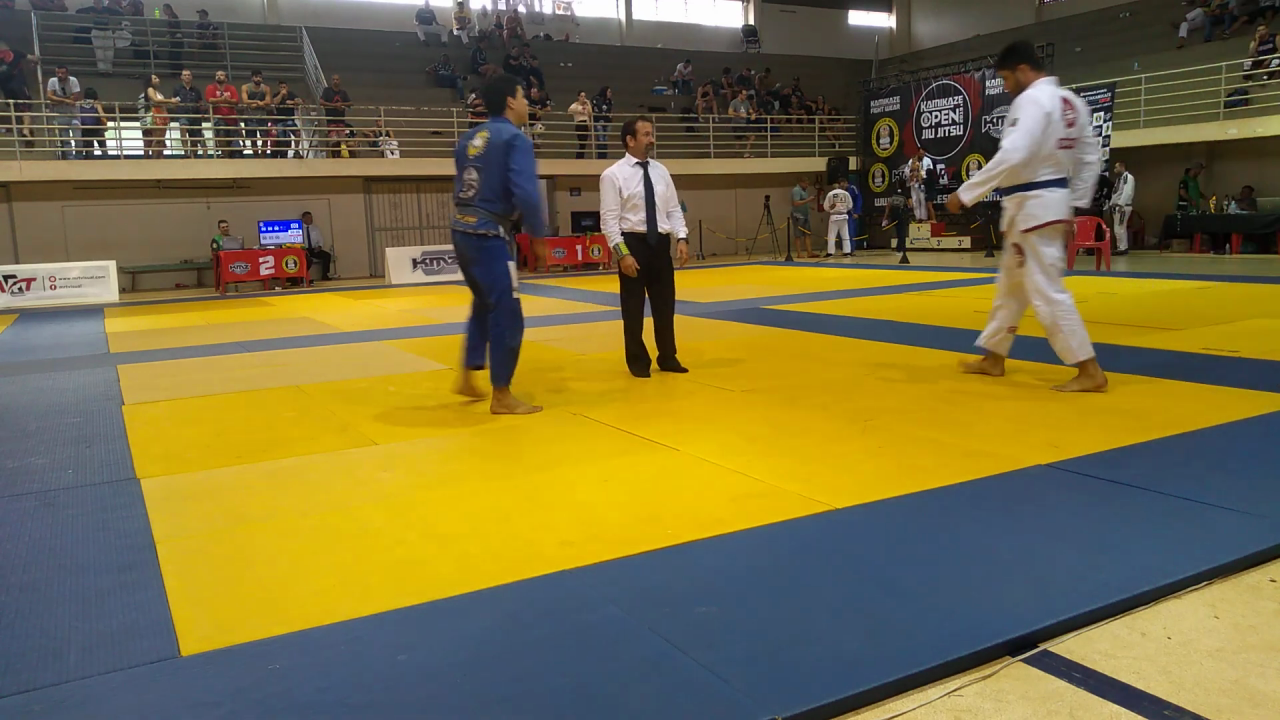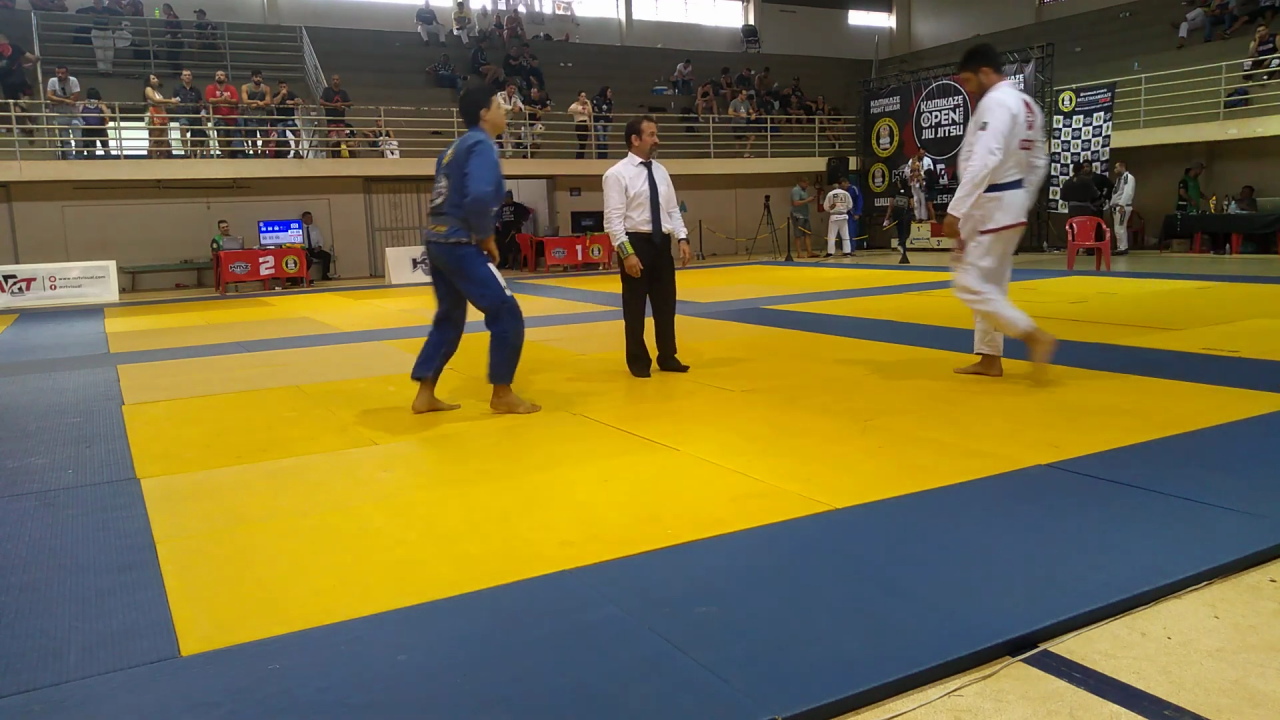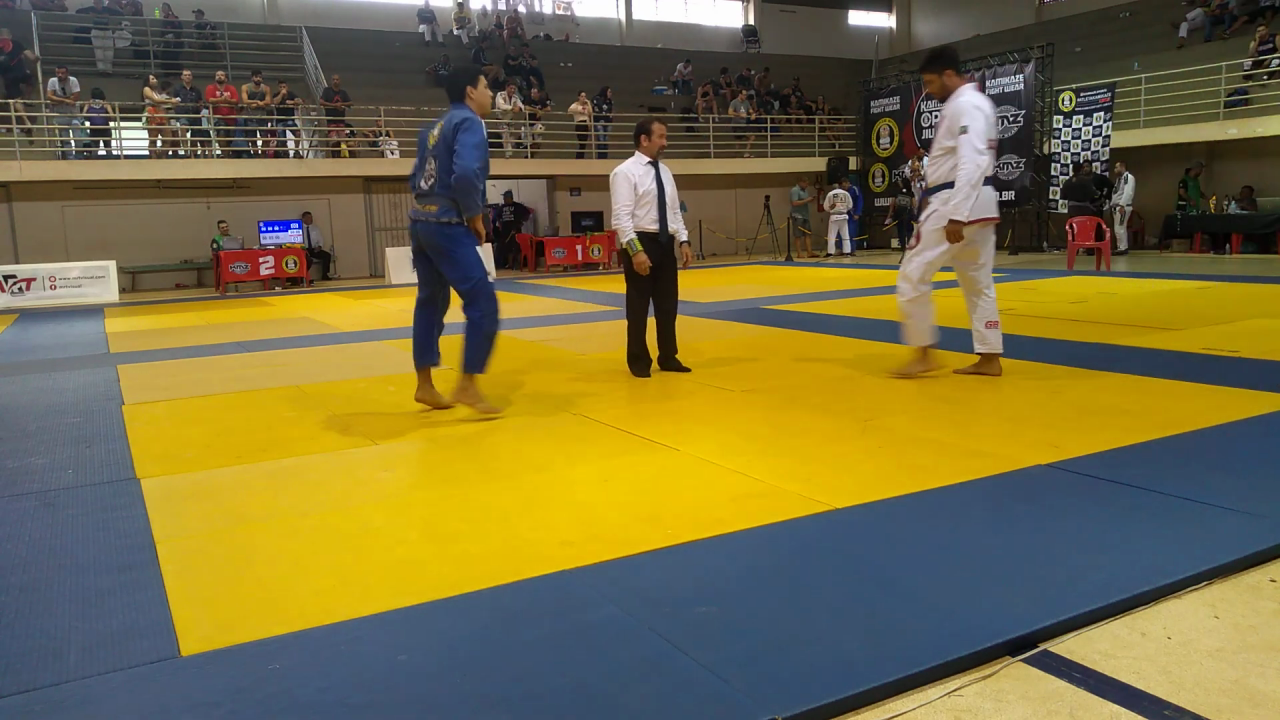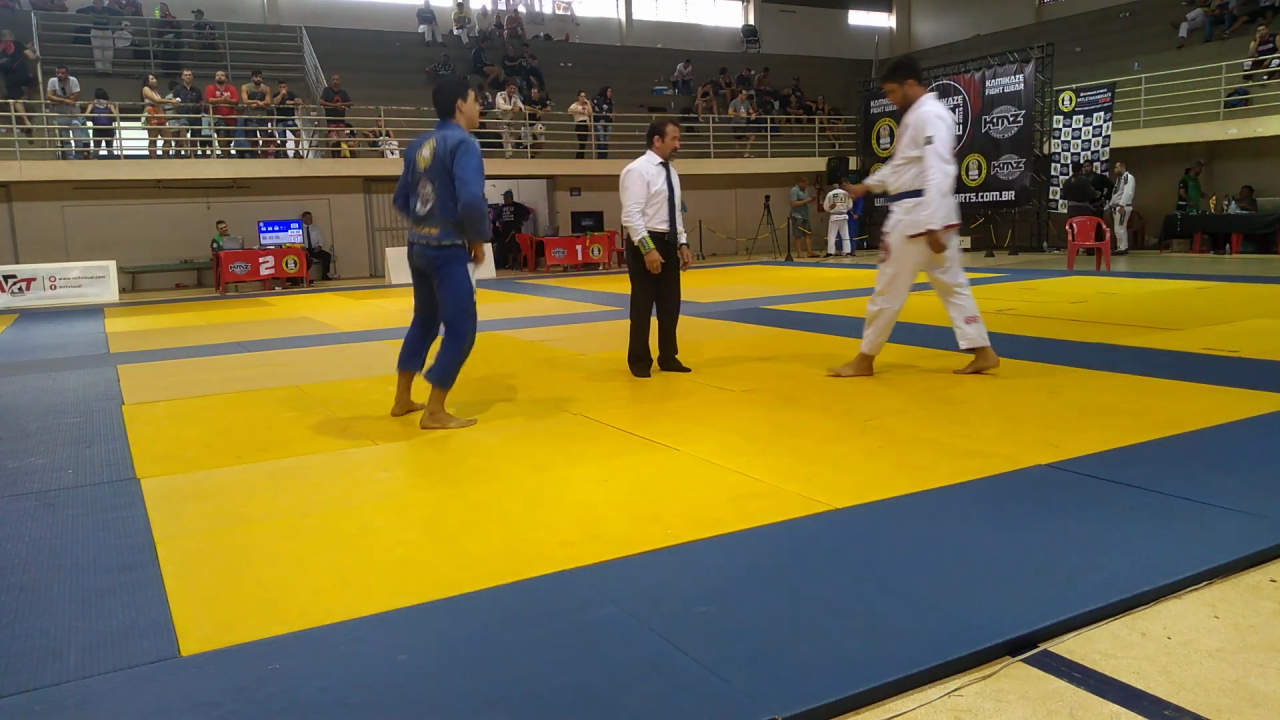
dt=0.2s
person 1, frame 1
left shoulder: (472, 138)
right shoulder: (515, 139)
right elbow: (527, 193)
right wrist: (537, 237)
left hip: (463, 230)
right hip: (488, 236)
left knee: (485, 306)
right knee: (507, 316)
left ankle: (467, 377)
right ankle: (502, 396)
person 1, frame 2
left shoulder: (454, 148)
right shoulder: (482, 146)
right elbow: (479, 197)
right wrist: (486, 237)
left hip: (436, 241)
right hip: (459, 244)
left knee: (450, 317)
right knee: (506, 315)
left ankle: (425, 395)
right ankle: (502, 395)
person 1, frame 3
left shoulder: (436, 126)
right shoulder: (470, 123)
left elbow: (420, 178)
right elbow: (465, 174)
right wrist: (474, 215)
left hip: (421, 221)
right hip: (449, 226)
left knee: (432, 301)
right knee: (482, 302)
left ankle: (425, 386)
right ankle: (467, 386)
person 1, frame 4
left shoulder: (419, 146)
right shoulder: (463, 143)
left elbow: (401, 199)
right elbow: (471, 199)
right wrist: (479, 239)
left hip: (418, 244)
right hip: (446, 248)
left knee: (425, 319)
right knee: (461, 328)
left ankle: (403, 398)
right ankle: (434, 411)
person 2, frame 1
left shoulder: (1031, 100)
right shoulder: (1073, 102)
left elbow: (1011, 157)
right elbow: (1089, 159)
left wrist: (965, 195)
right wrist: (1075, 202)
left hip: (1031, 203)
right hip: (1055, 200)
left knee: (1046, 289)
right knee: (1011, 284)
left ankle: (1089, 370)
right ankle: (991, 356)
person 2, frame 2
left shoulder: (995, 104)
right shoulder: (1026, 104)
left elbow: (984, 162)
right elbow: (1037, 164)
left wrist: (956, 210)
left hip: (990, 204)
right hip: (1014, 204)
left knee: (972, 285)
right knee: (990, 283)
left ankle: (1036, 337)
right ankle: (989, 357)
person 2, frame 3
left shoulder: (965, 105)
right shoulder: (970, 103)
left elbow: (973, 163)
left wrist: (957, 215)
right wrist: (939, 186)
left hip: (958, 204)
right hip: (977, 202)
left knee: (914, 277)
right knee: (977, 284)
left ankle: (924, 352)
right ankle: (989, 358)
person 2, frame 4
left shoulder: (929, 116)
right shoulder: (918, 113)
left elbow: (939, 173)
left wrist: (932, 226)
right wrist: (871, 183)
left hip: (920, 213)
right hip: (918, 212)
left knee: (889, 288)
right knee: (951, 284)
left ankle: (866, 359)
right ankle: (982, 352)
person 3, frame 1
left shoulder: (660, 171)
right shoulder: (613, 175)
left elbow: (673, 210)
right elbow: (609, 219)
left wrist: (681, 238)
right wrist: (622, 253)
left hip: (660, 243)
right hip: (633, 244)
left knee: (665, 303)
right knee: (633, 306)
left ankle: (668, 357)
right ankle: (638, 361)
person 3, frame 2
left shoulder: (660, 171)
right shoulder: (617, 174)
left elbow: (672, 210)
right elbow: (613, 219)
left wrist: (682, 238)
right wrist: (627, 253)
left hip: (661, 243)
right hip: (635, 244)
left knee: (666, 302)
right knee: (635, 306)
left ankle: (667, 356)
right ankle: (638, 360)
person 3, frame 3
left shoulder: (664, 172)
right shoulder: (625, 172)
left elbow: (674, 211)
right elbow: (621, 217)
left wrist: (683, 241)
right wrist: (635, 251)
left hip: (664, 243)
right hip: (639, 244)
left knee: (668, 303)
right knee: (638, 304)
left ankle: (668, 357)
right ankle: (638, 360)
person 3, frame 4
left shoulder: (670, 172)
right shoulder: (637, 170)
right elbow: (632, 215)
left wrist: (682, 243)
right wrist: (647, 250)
left hip: (667, 244)
right hip: (645, 245)
left knee: (670, 303)
right knee: (642, 303)
left ankle: (668, 357)
right ankle: (639, 360)
